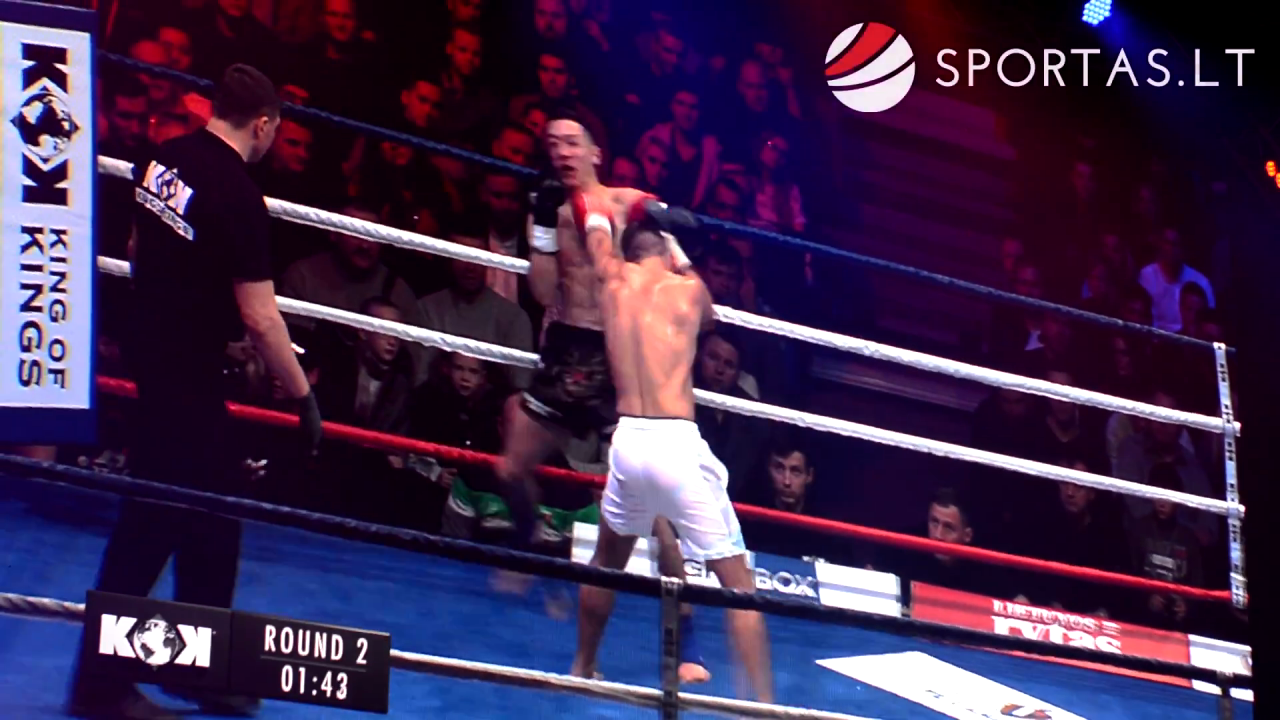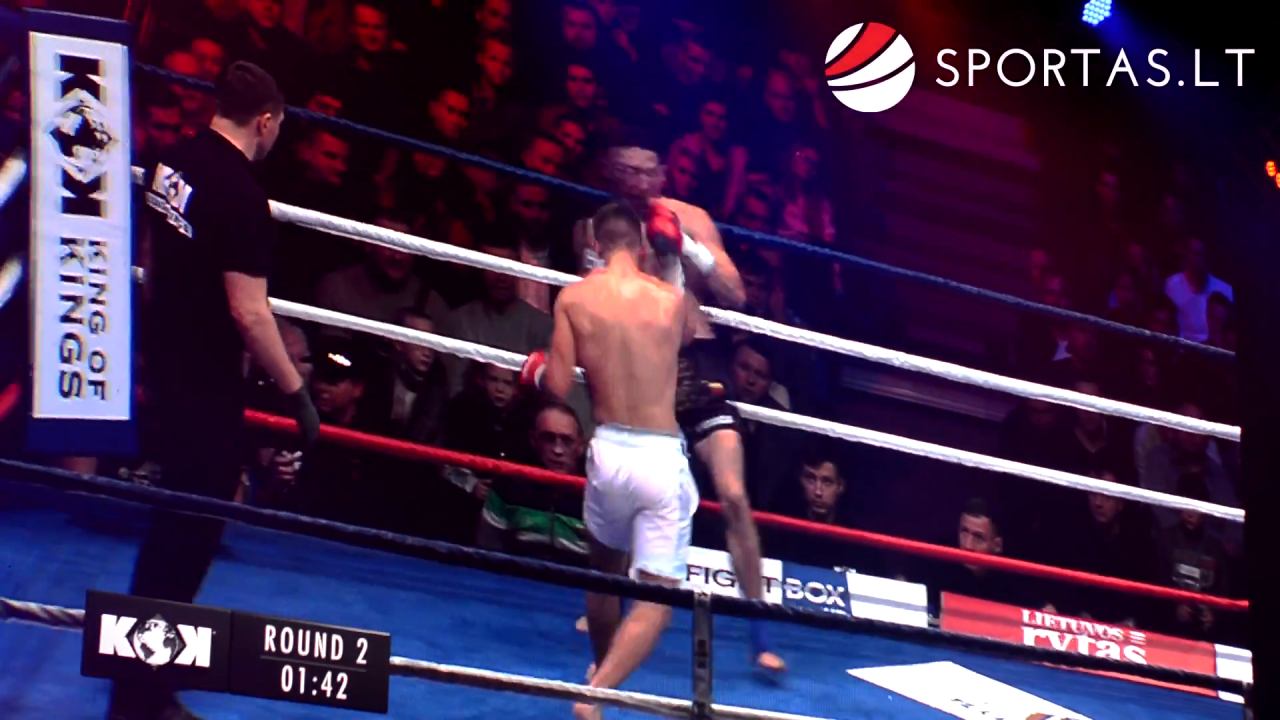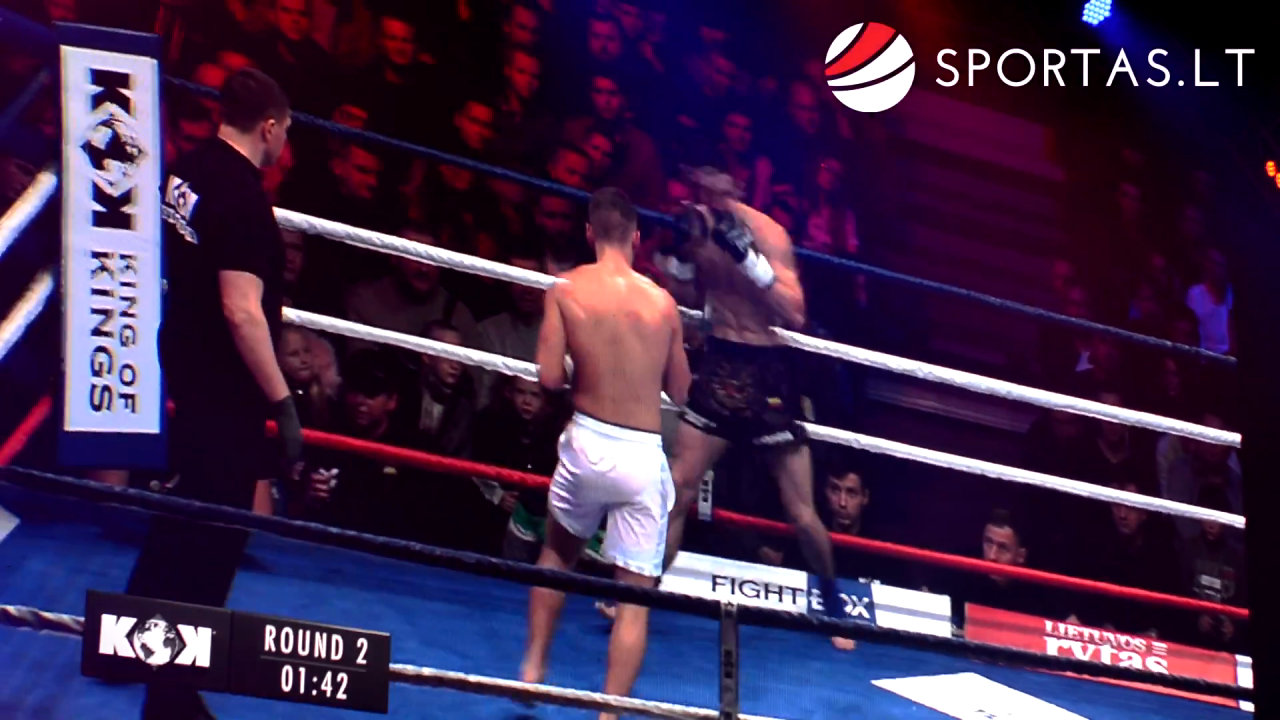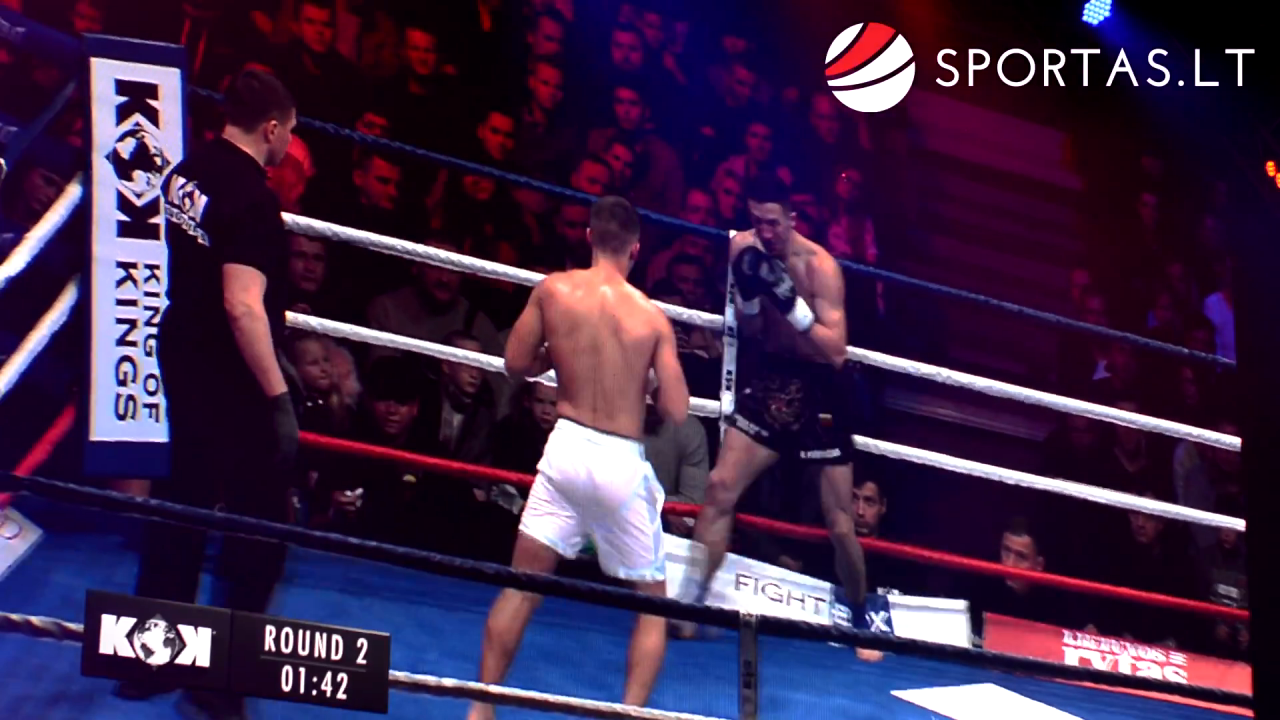
dt=0.2s
person 1, frame 1
left shoulder: (164, 158)
right shoulder: (237, 198)
right elbow: (259, 316)
right wrist: (303, 394)
left hip: (151, 347)
right hip: (186, 366)
left knee: (210, 503)
right knee: (163, 510)
person 1, frame 2
left shoulder: (174, 159)
right shoulder: (240, 194)
right elbow: (250, 313)
right wrist: (298, 394)
left hip: (168, 350)
right hip: (203, 367)
left knee: (186, 497)
right knee: (193, 513)
person 1, frame 3
left shoulder: (187, 167)
right shoulder: (243, 197)
right elbow: (244, 311)
right wrist: (282, 401)
left hip: (185, 357)
right hip: (222, 373)
left knee: (195, 499)
right knee: (217, 522)
person 1, frame 4
left shoulder: (192, 168)
right shoulder: (251, 197)
right elbow: (244, 307)
right wrist: (280, 397)
left hip: (184, 357)
right hip: (231, 373)
left knee: (186, 498)
right knee: (259, 523)
person 2, frame 1
left shoulder: (614, 276)
right shoulder: (692, 289)
left elbow: (596, 244)
left wrist: (591, 219)
right wrist: (667, 236)
left hip: (630, 442)
right hip: (681, 448)
left knee: (608, 557)
right knee: (735, 582)
left ankle: (583, 669)
right ankle: (764, 704)
person 2, frame 2
left shoulder: (574, 297)
right shoulder: (671, 301)
left elbow: (559, 387)
left wrist: (537, 371)
left hip: (609, 453)
right hip: (664, 459)
left knee: (604, 569)
right knee: (654, 602)
person 2, frame 3
left shoulder: (566, 288)
right shoulder: (663, 301)
left elbow: (550, 378)
right elbow: (678, 385)
left hip: (585, 442)
right hip: (640, 456)
left knee: (558, 551)
right knee: (635, 599)
left ankle: (532, 668)
person 2, frame 4
left shoulder: (552, 290)
right shoulder: (651, 316)
left elbow: (517, 364)
right elbow: (677, 411)
left hip: (566, 451)
right hip: (621, 464)
left knee: (521, 587)
right knee: (652, 607)
person 3, frame 1
left shoulder: (625, 204)
right shoulder: (547, 212)
right elbow: (539, 289)
right wrist: (543, 223)
left hip: (615, 358)
right hip: (562, 351)
right knee: (511, 473)
left ankle: (686, 641)
right ankle: (525, 557)
person 3, frame 2
left shoulder: (690, 220)
right shoulder: (598, 229)
left elbow: (735, 295)
left wrist: (688, 246)
right wrist: (603, 252)
left hip: (701, 364)
left knee: (732, 500)
left ankle: (756, 638)
person 3, frame 3
left shoulder: (767, 234)
right shoulder: (693, 226)
left elbow: (795, 315)
right elbow: (675, 305)
left wrist: (747, 255)
right wrist: (675, 255)
left hip: (768, 369)
right hip: (717, 364)
left knee: (800, 511)
right knee: (678, 488)
left ankle: (834, 607)
person 3, frame 4
left shoulder: (820, 265)
right shoulder: (742, 248)
left elbow: (836, 349)
right elbow: (746, 327)
left wrist: (790, 302)
right wrist: (747, 294)
left hip: (818, 389)
right hip: (766, 378)
left knee: (839, 523)
right knee: (719, 491)
right ankle: (691, 606)
